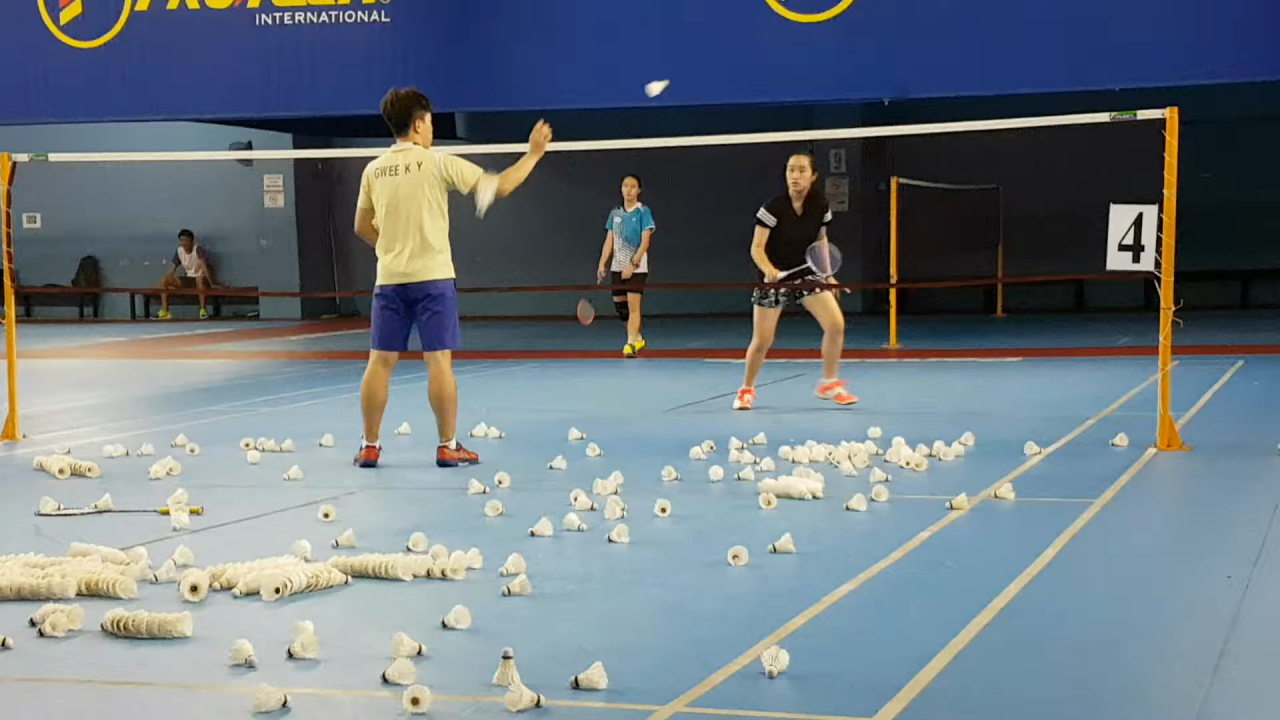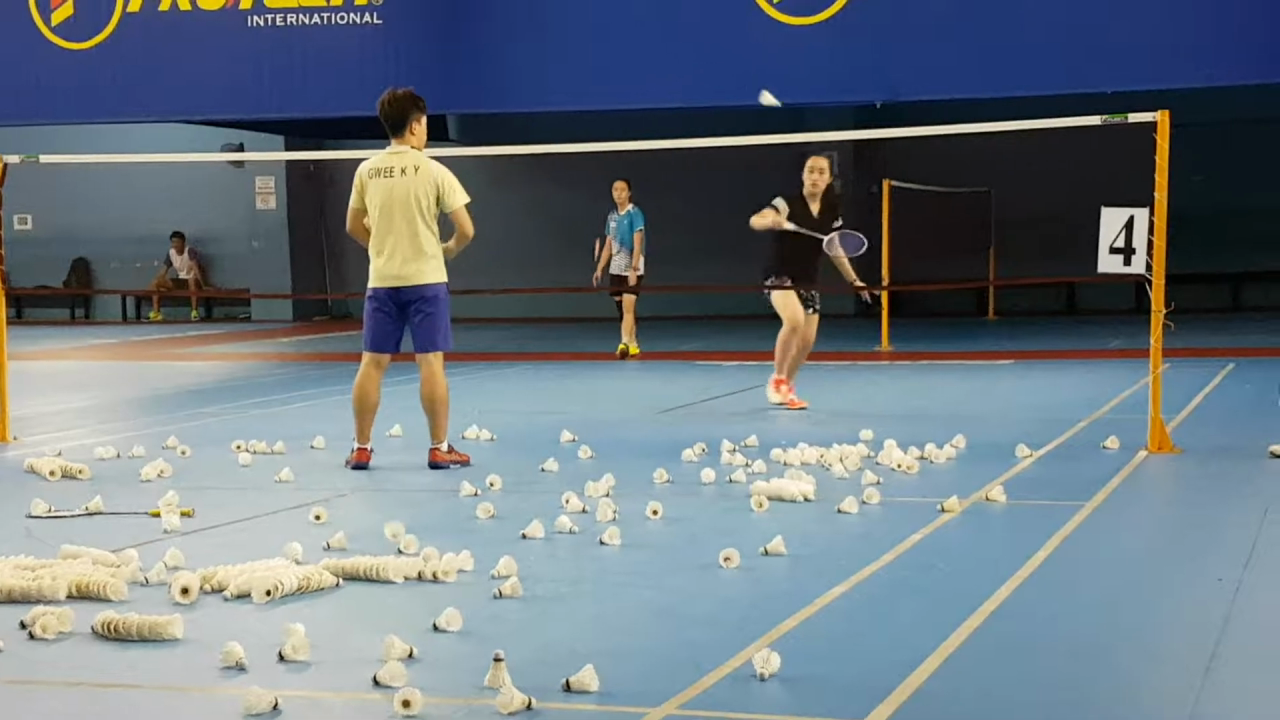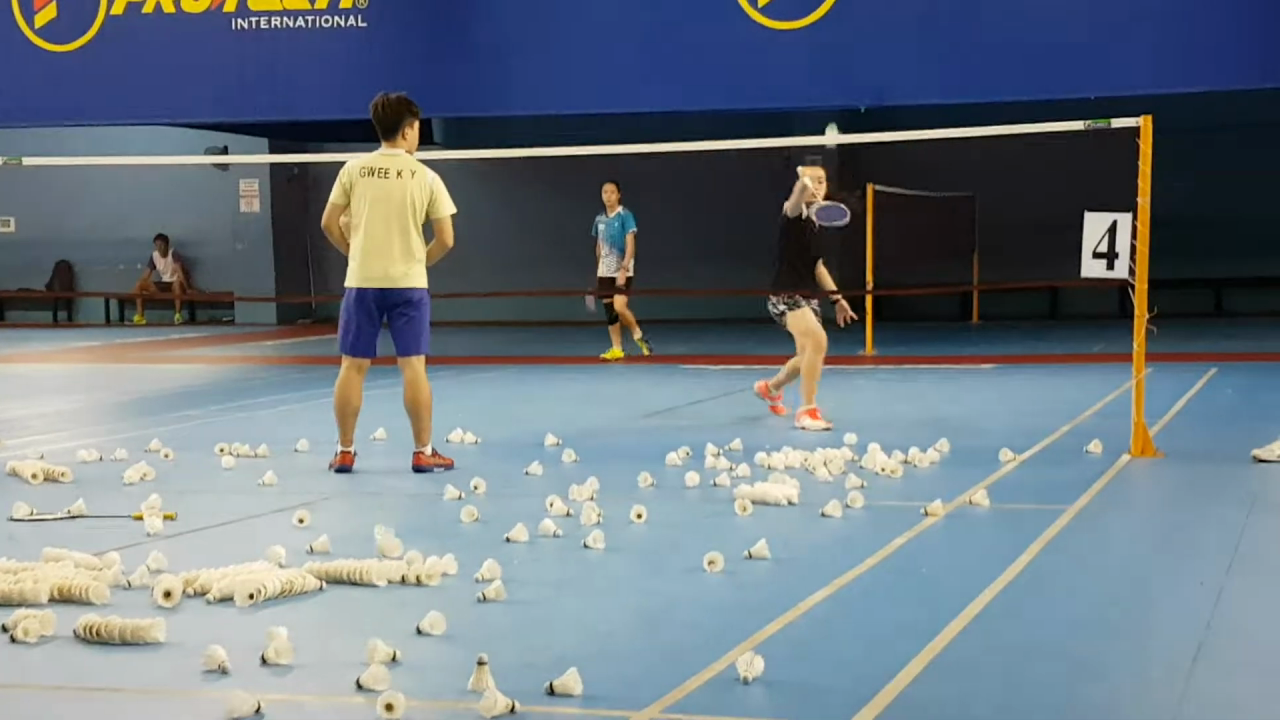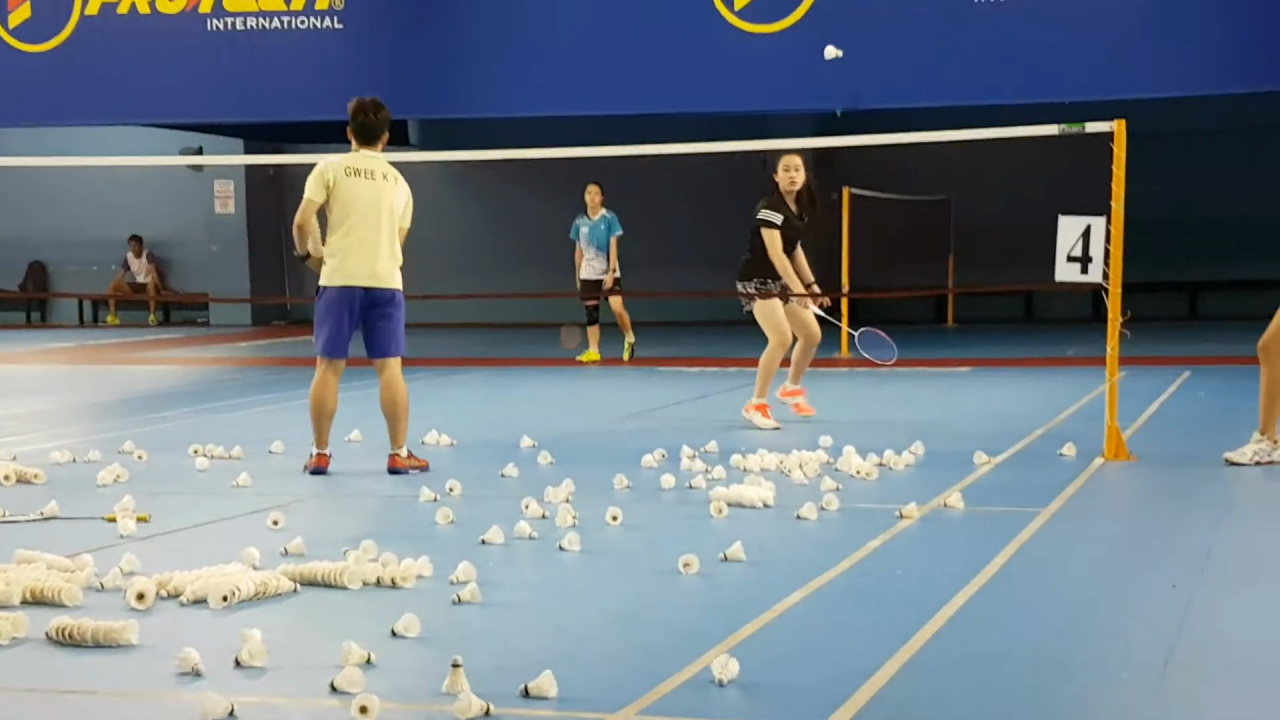
dt=0.3s
person 1, frame 1
left shoulder: (373, 170)
right shoulder: (438, 163)
left elbow: (362, 226)
right elbow: (500, 186)
right wrist: (534, 152)
left hip: (389, 279)
right hip: (432, 276)
left knee: (380, 360)
right knee: (439, 361)
left ankle: (369, 446)
right ankle: (447, 446)
person 1, frame 2
left shoulder: (366, 171)
right shoulder: (433, 171)
left elbow: (354, 227)
right elbow: (465, 230)
right wrist: (451, 248)
left hip: (382, 281)
right hip: (425, 280)
left knee: (373, 364)
right knee: (431, 363)
left ankle: (361, 449)
right ankle: (440, 449)
person 1, frame 3
left shoulder: (353, 170)
right shoulder: (426, 178)
left elbow: (329, 223)
right elbow: (445, 240)
left hip: (362, 282)
right hip: (408, 283)
left knee: (353, 366)
right knee: (413, 366)
left ankle: (344, 451)
right ankle: (423, 452)
person 1, frame 4
left shoulder: (330, 169)
right shoulder: (399, 182)
left elbow: (302, 221)
left wrist: (307, 252)
left hip: (339, 281)
right hip: (386, 283)
left knee: (329, 367)
right knee: (389, 368)
left ankle: (320, 453)
right ankle: (399, 454)
person 2, frame 1
left shoulder: (821, 207)
right shoulder: (773, 207)
right elbow: (756, 248)
left wrist: (827, 277)
right wrist: (768, 269)
left hip: (807, 275)
right hip: (775, 278)
left knee: (836, 324)
right knee: (763, 340)
left ankle: (830, 383)
right ankle: (747, 389)
person 2, frame 2
left shoulder: (832, 211)
right shoulder: (788, 202)
right elbow: (755, 221)
left wrist: (853, 280)
right wrist: (772, 222)
left hip: (808, 282)
right hip: (780, 277)
left knee: (805, 342)
right knee: (794, 322)
left ankle: (784, 387)
right ankle: (777, 378)
person 2, frame 3
right shoulder: (794, 210)
right elbow: (794, 202)
left wrist: (838, 299)
right wrist: (802, 186)
left hip: (808, 294)
right hip: (786, 294)
left knee: (808, 355)
right knee: (817, 343)
left ankle: (770, 387)
right ankle: (807, 411)
person 2, frame 4
left shoulder: (802, 208)
right shoulder: (770, 208)
right elbow: (774, 253)
left wrist: (811, 284)
right wrist: (796, 288)
left hip: (781, 281)
right hip: (756, 280)
left knee: (812, 335)
right knee: (782, 338)
left ankle: (791, 388)
right ankle: (757, 405)
